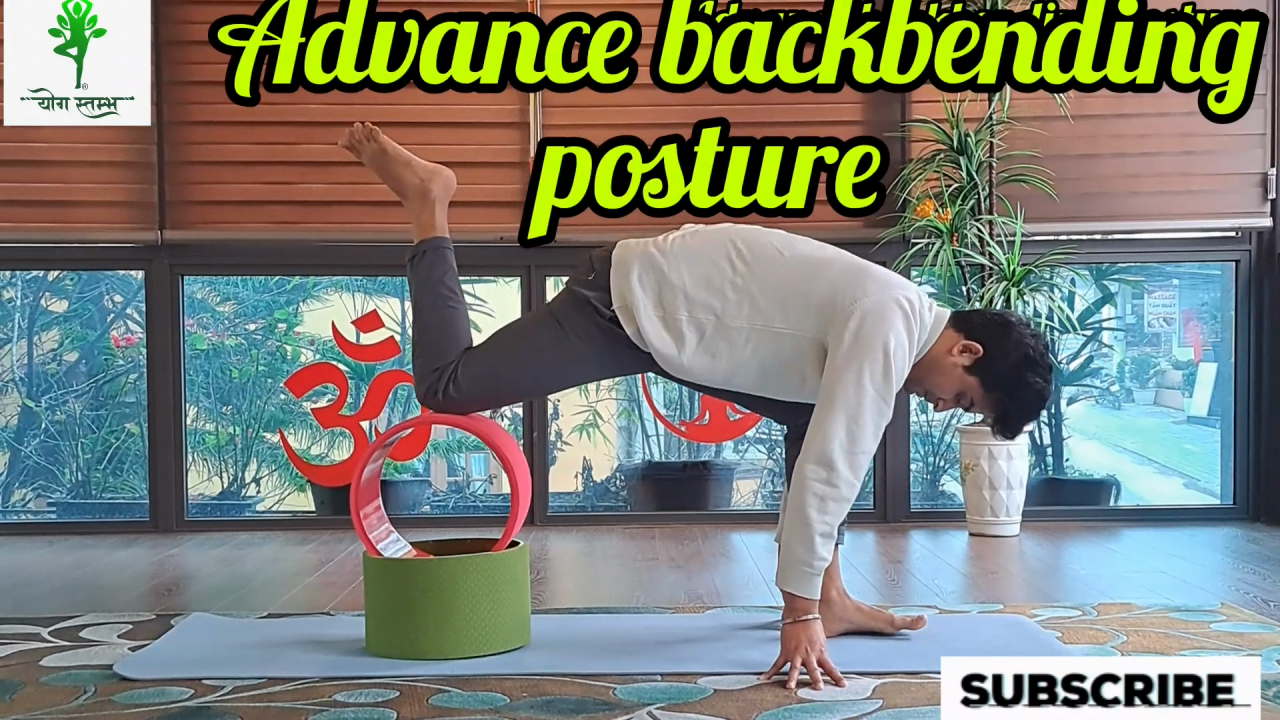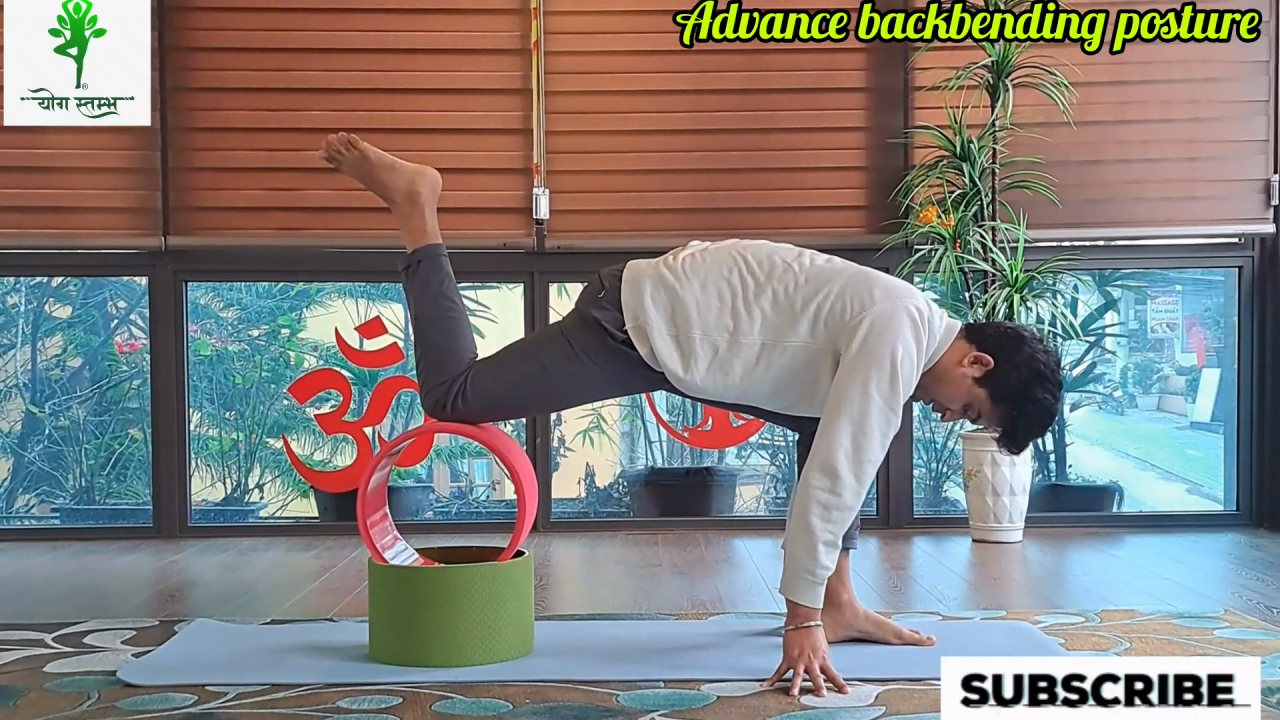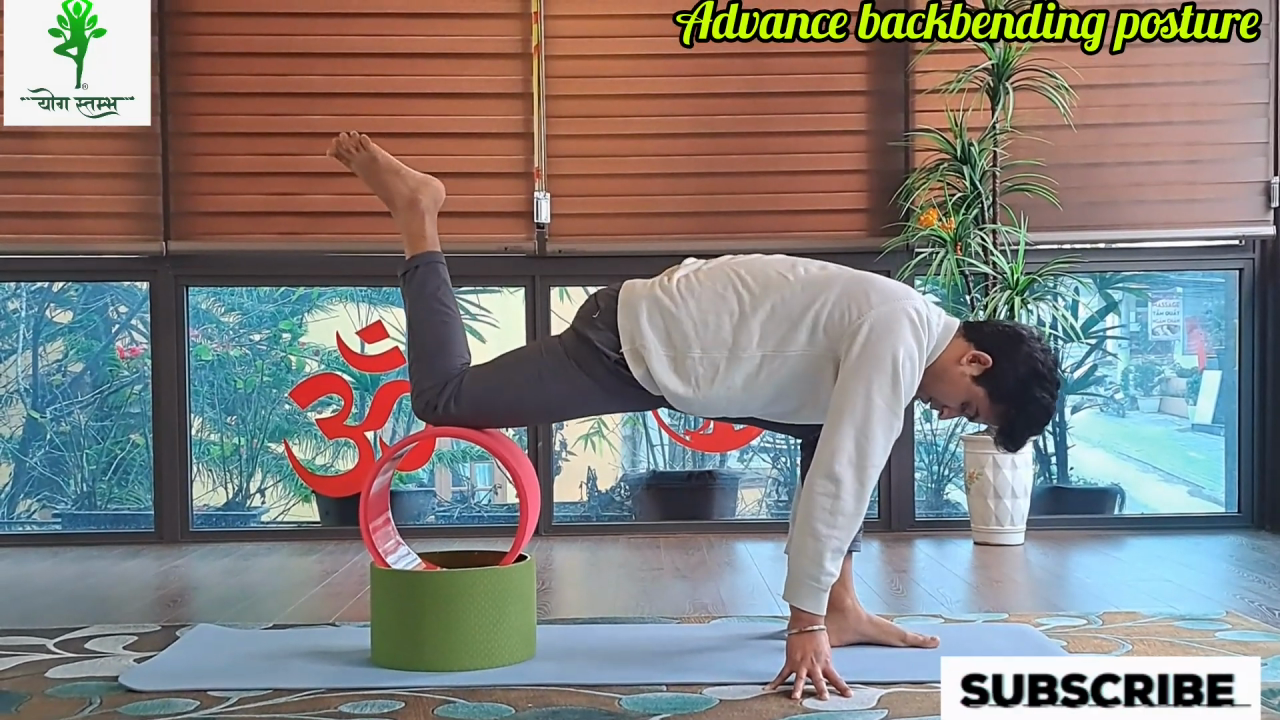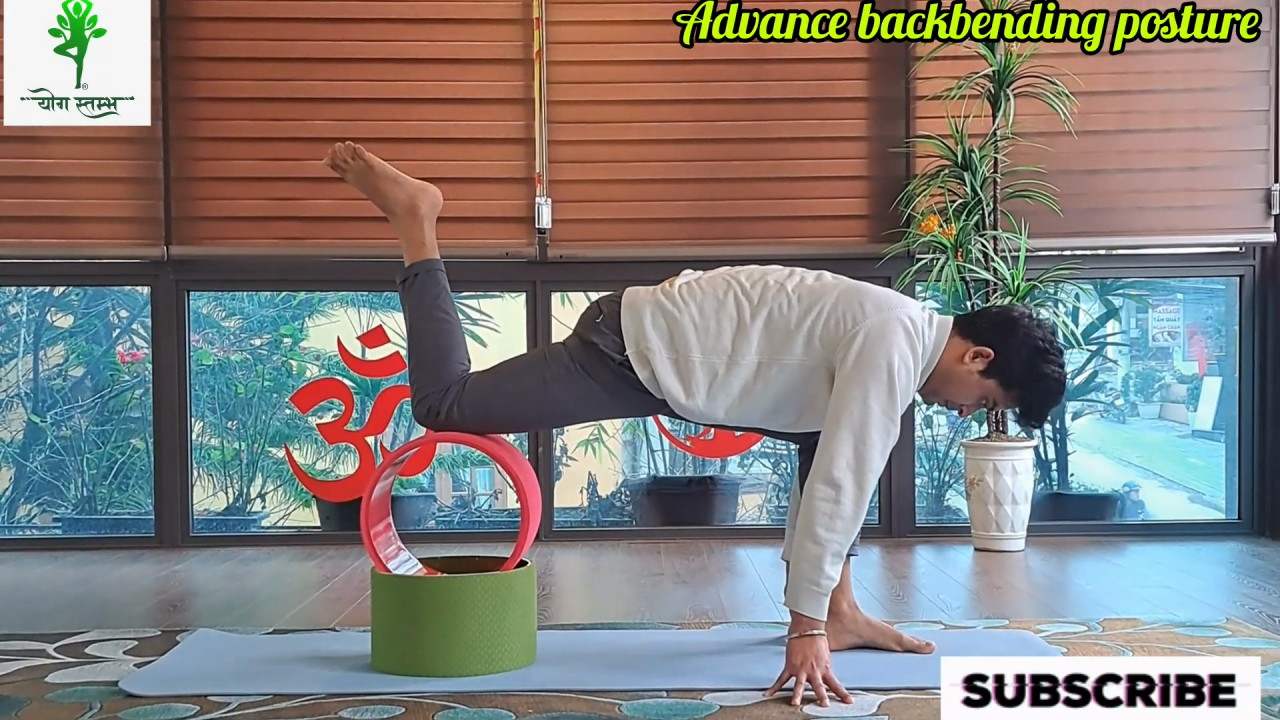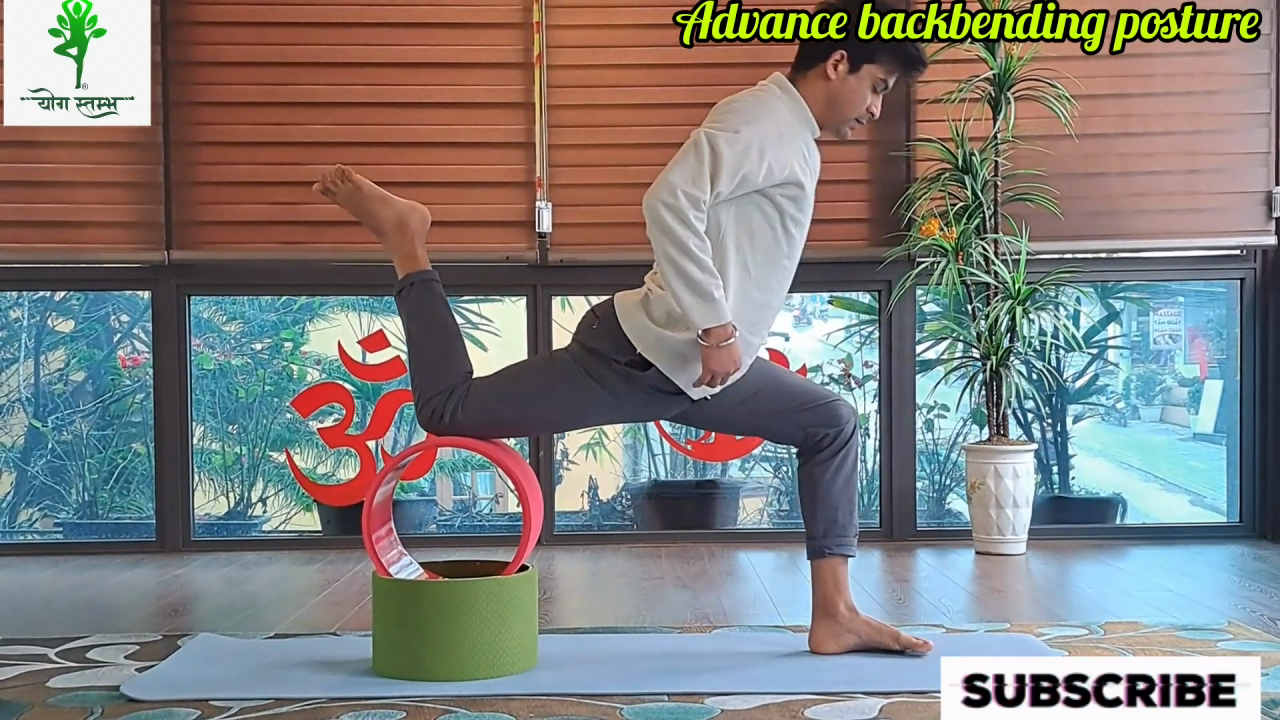
dt=1s
person 1, frame 1
left shoulder: (893, 326)
right shoulder: (887, 329)
left elbow: (823, 454)
right elbow: (830, 471)
left wrist: (817, 594)
right wrist: (799, 615)
left hip: (668, 306)
right hip: (625, 302)
left knee: (814, 413)
right knee: (448, 388)
left ankle: (834, 600)
right ankle: (427, 199)
person 1, frame 2
left shoulder: (903, 328)
right shoulder: (897, 340)
left elbow: (837, 462)
right elbow: (836, 478)
left wrist: (826, 602)
right wrist: (802, 620)
left hip: (673, 322)
right hip: (636, 322)
left knee: (827, 422)
right knee: (452, 396)
left ankle: (843, 607)
right ankle: (415, 202)
person 1, frame 3
left shoulder: (902, 330)
right shoulder: (898, 341)
left elbow: (842, 466)
right elbow: (840, 482)
left wrist: (828, 605)
right wrist: (805, 624)
left hip: (667, 333)
right hip: (630, 343)
left knee: (829, 427)
right knee: (443, 399)
left ankle: (844, 610)
right ankle: (416, 208)
person 1, frame 4
left shoulder: (901, 334)
right shoulder: (894, 348)
left elbow: (833, 472)
right elbow: (838, 487)
left wrist: (827, 604)
right wrist: (806, 626)
left hip: (667, 347)
right hip: (634, 351)
left knee: (831, 429)
right knee: (444, 404)
left ankle: (845, 613)
right ankle: (415, 218)
person 1, frame 5
left shoulder: (788, 128)
right shoulder: (764, 116)
right elbow: (669, 202)
right wrist: (715, 326)
left hip: (697, 360)
right hip: (639, 353)
left knee: (832, 424)
right knee: (447, 410)
left ankle: (834, 613)
right ankle: (404, 238)
